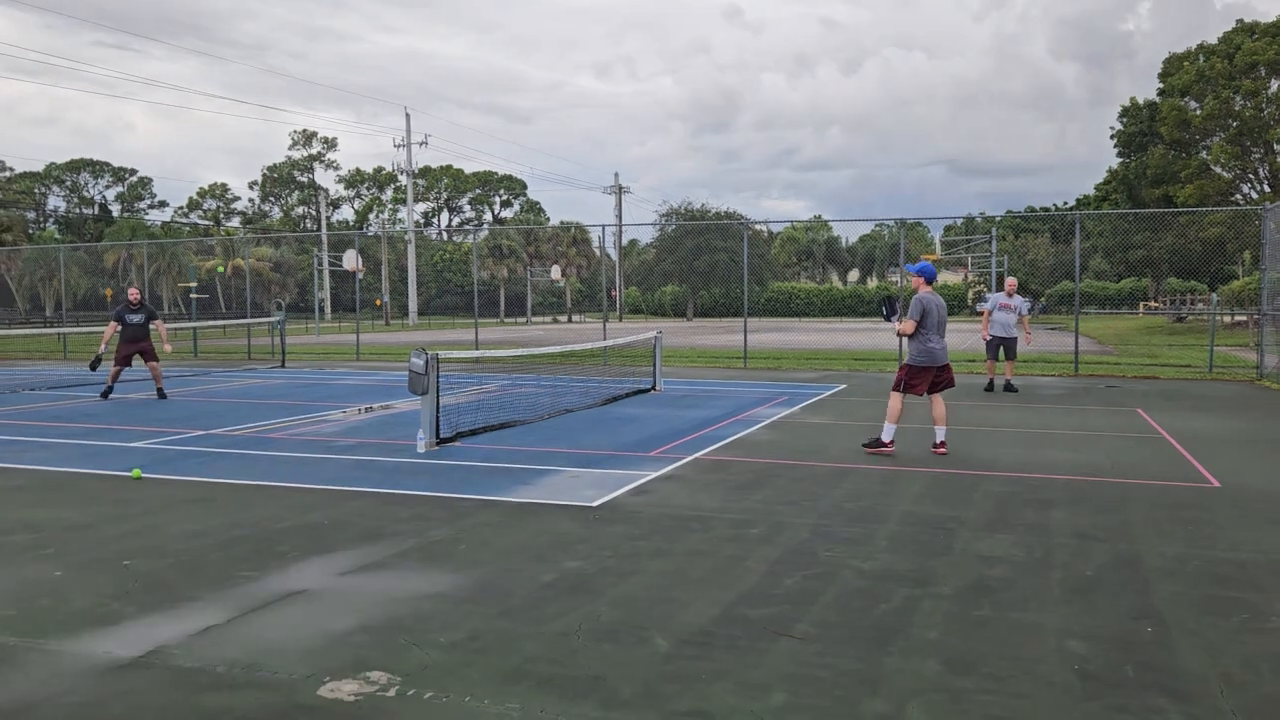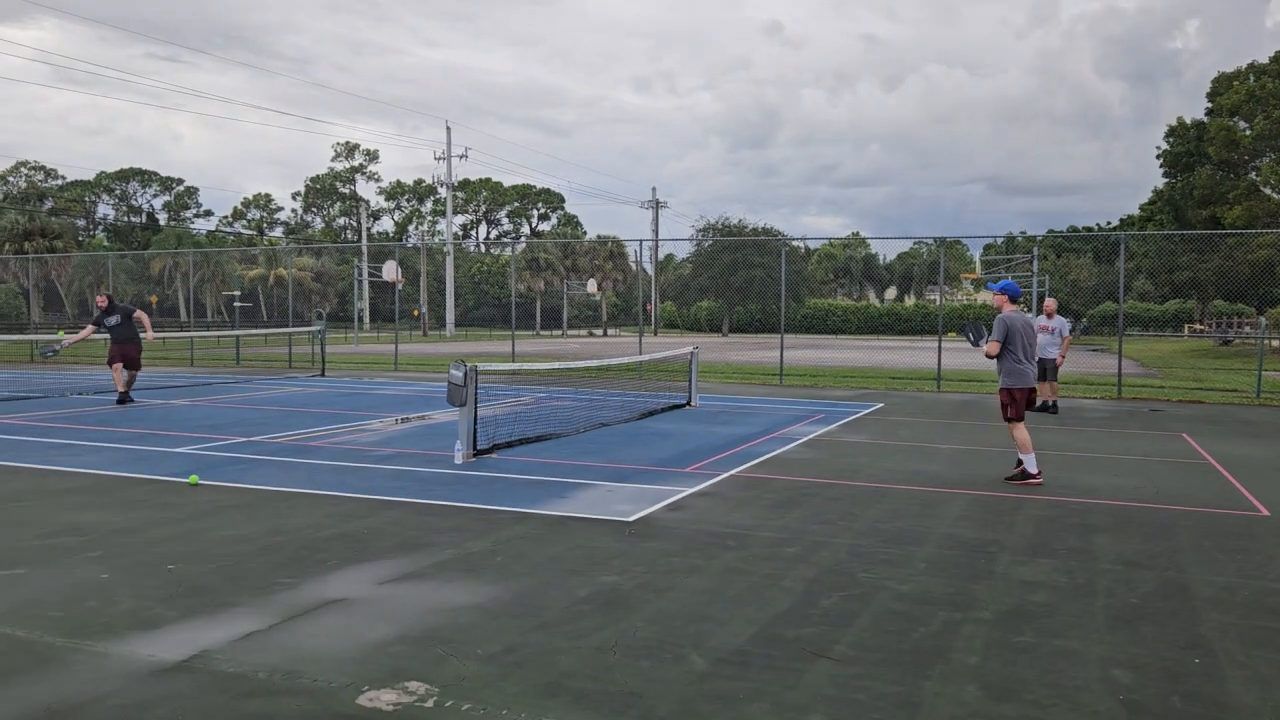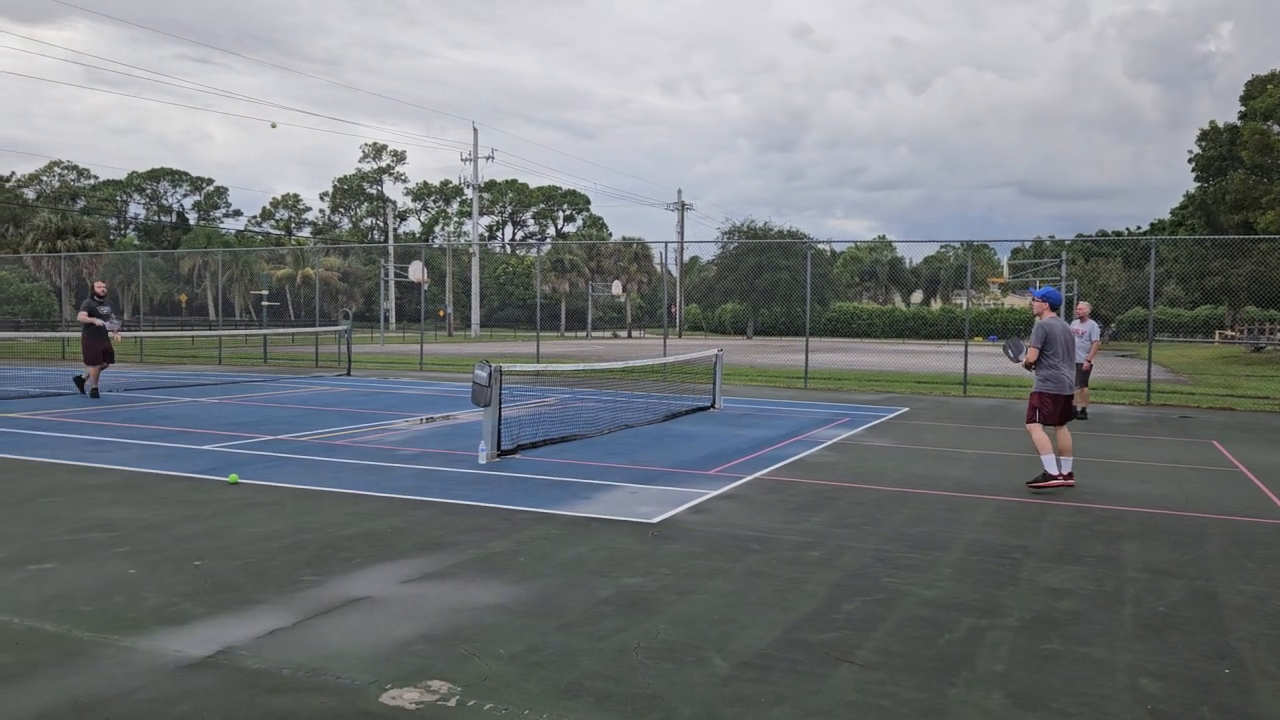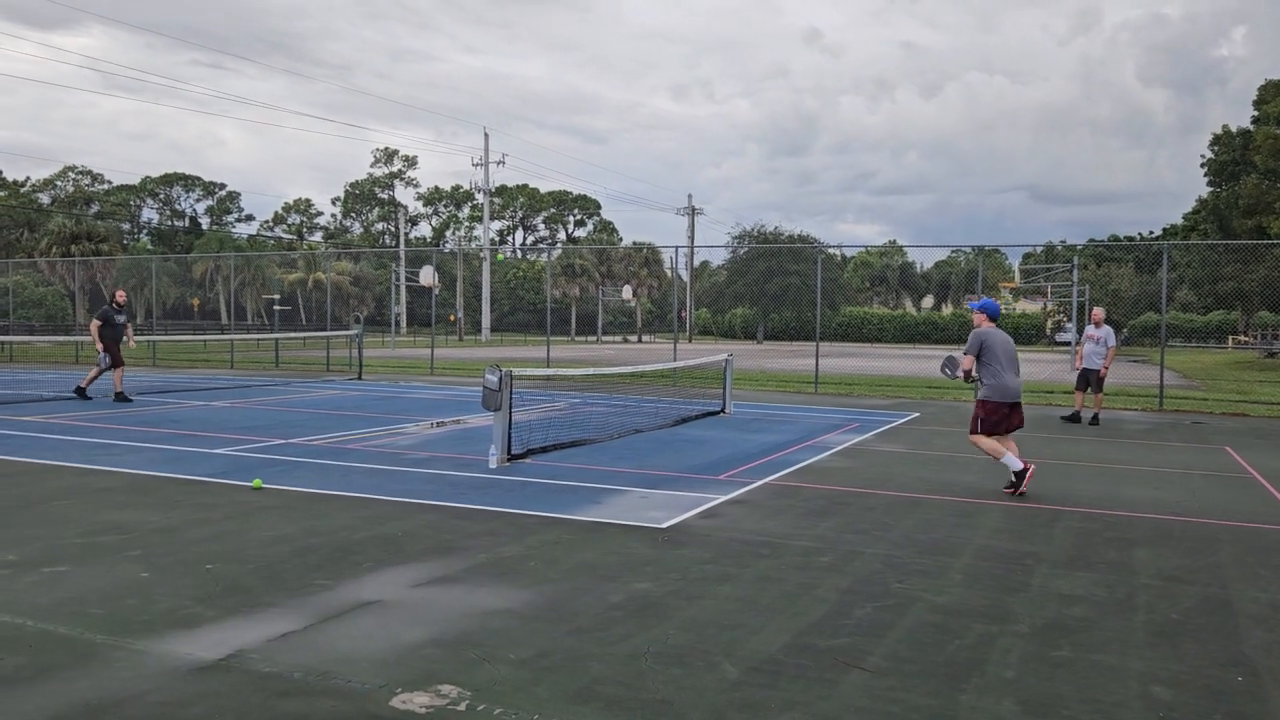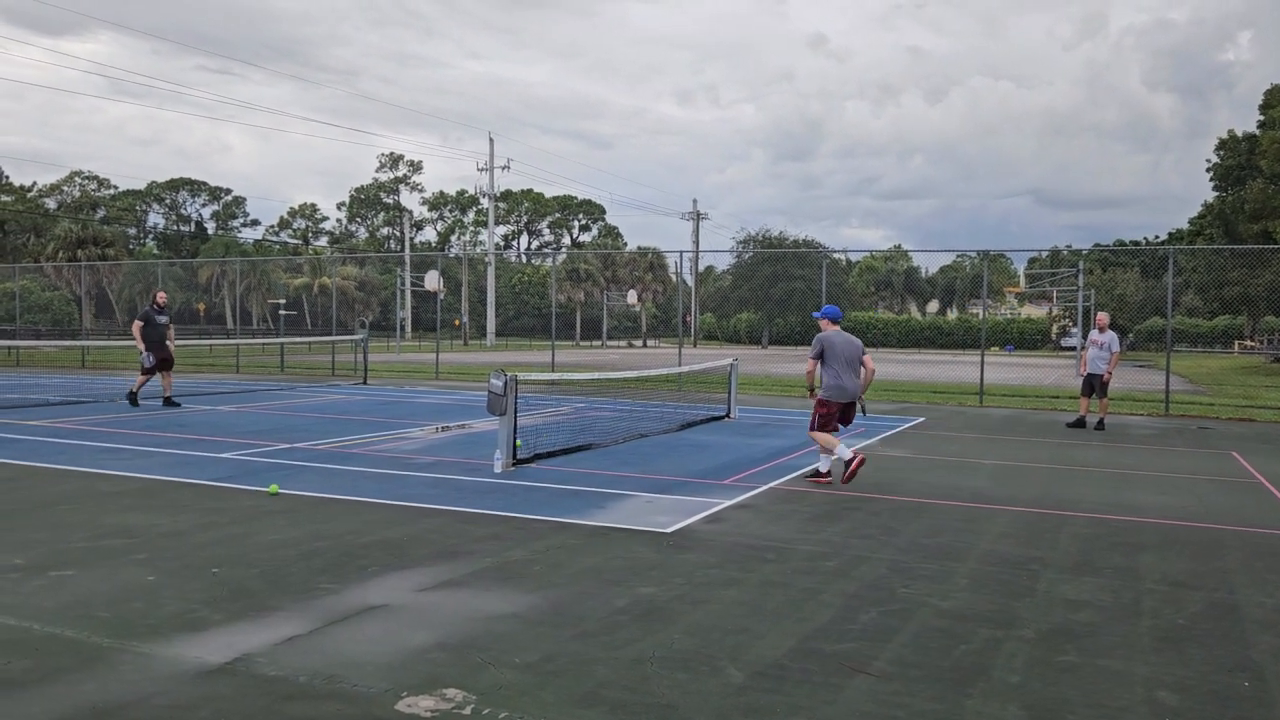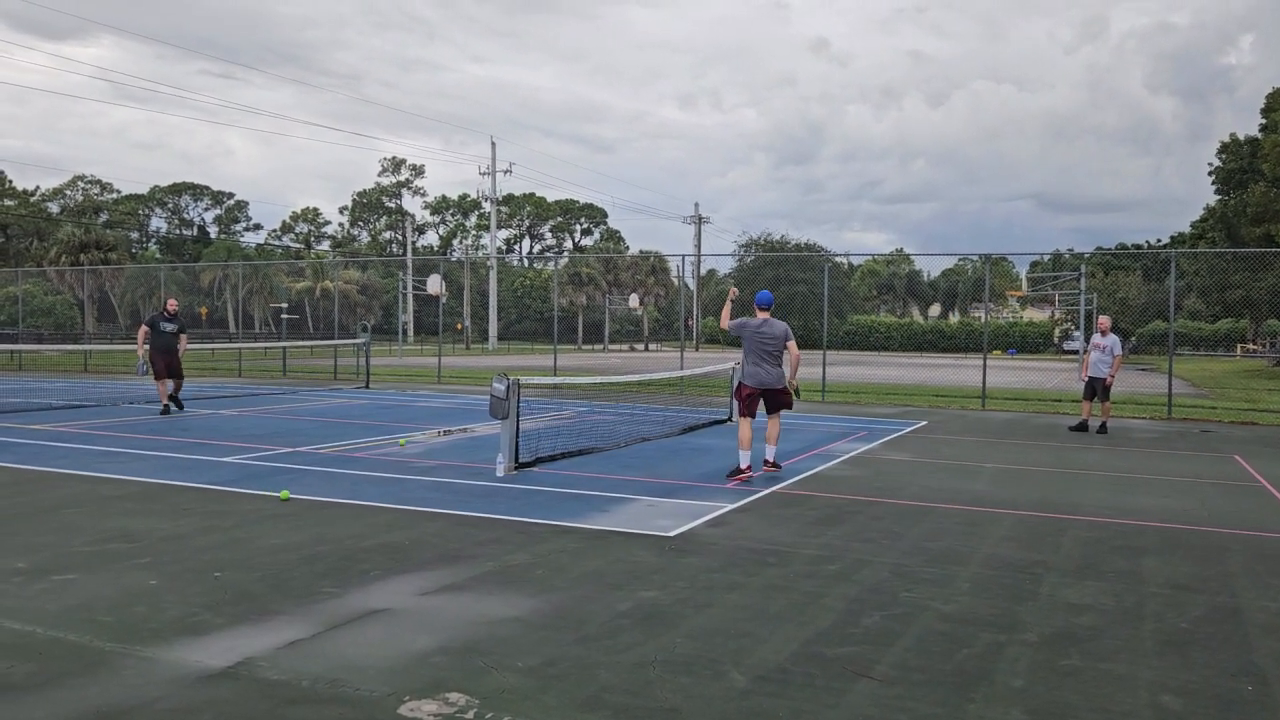
dt=0.7s
person 1, frame 1
left shoulder: (919, 299)
right shoulder: (940, 300)
left elbow: (909, 330)
left wrist: (899, 328)
right wrist: (906, 325)
left hip: (920, 358)
right hip: (940, 357)
left knee: (896, 395)
right knee: (936, 397)
left ankle: (886, 440)
right ankle: (940, 441)
person 1, frame 2
left shoulder: (1003, 319)
right shoulder: (1026, 319)
left elbow: (992, 351)
left wrist: (986, 350)
right wrist: (992, 349)
left hip: (1013, 380)
right hip: (1028, 377)
left knee: (1015, 424)
right knee: (1017, 419)
left ankle: (1032, 472)
right ankle: (1025, 459)
person 1, frame 3
left shoulder: (1042, 326)
right shoulder: (1066, 326)
left elbow: (1031, 358)
left wrist: (1026, 363)
right wrist: (1037, 363)
left hip: (1048, 385)
right hip: (1066, 384)
left knee: (1034, 426)
right knee: (1061, 427)
left ankle: (1052, 473)
right ankle: (1067, 473)
person 1, frame 4
left shoulder: (978, 334)
right shoulder: (1006, 338)
left elbow: (967, 366)
left wrist: (967, 375)
right wrist: (976, 375)
left hip: (993, 394)
right hip: (1013, 393)
left knee: (977, 437)
right knee: (1003, 436)
left ankle: (1019, 468)
right ankle: (1016, 481)
person 1, frame 5
left shoulder: (822, 338)
right shoulder: (855, 341)
left elbow: (810, 369)
right elbow: (871, 368)
left wrist: (811, 389)
right wrist: (861, 392)
left hip: (832, 394)
right hip: (851, 394)
left knee: (816, 433)
right knee: (826, 430)
left ankle: (851, 458)
right ankle: (823, 471)
person 1, frame 6
left shoulder: (745, 324)
right shoulder: (782, 327)
left elbow: (723, 324)
right elbow: (795, 354)
left wrist: (730, 300)
right wrist: (792, 378)
left hip: (751, 382)
right hip: (776, 382)
left knee: (744, 421)
right knee: (774, 418)
left ankle: (744, 467)
right ankle: (769, 460)
